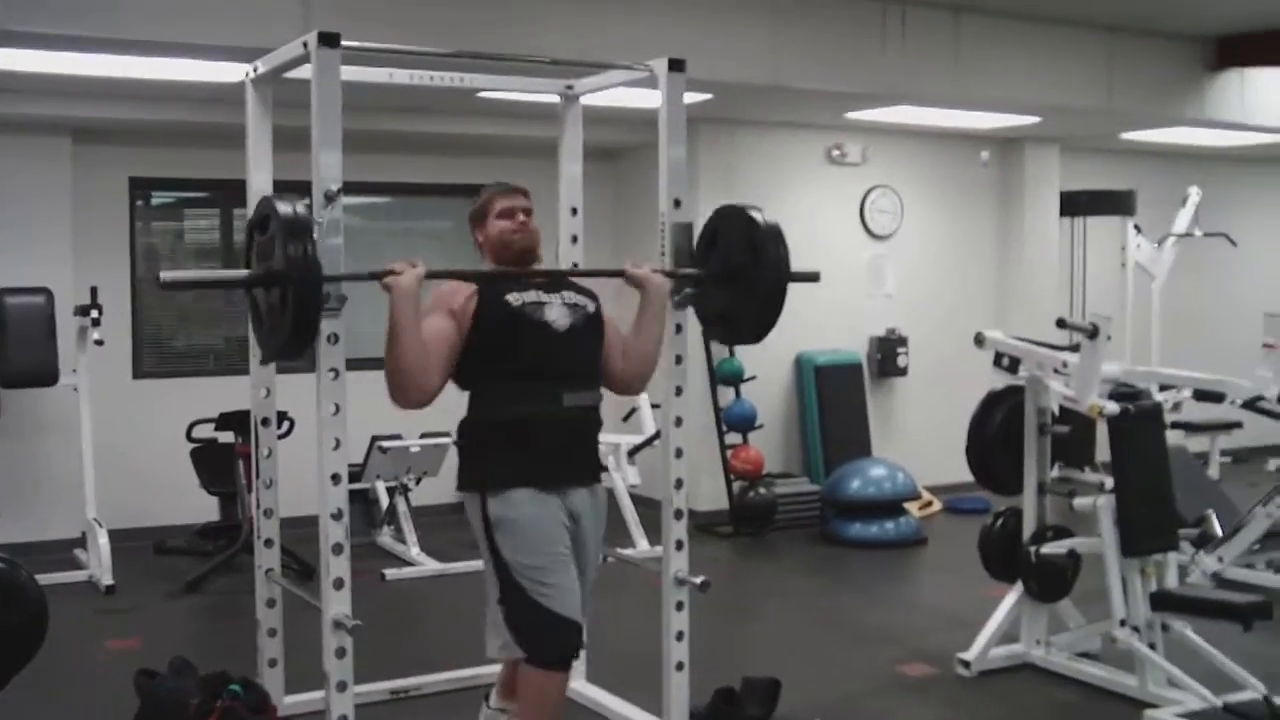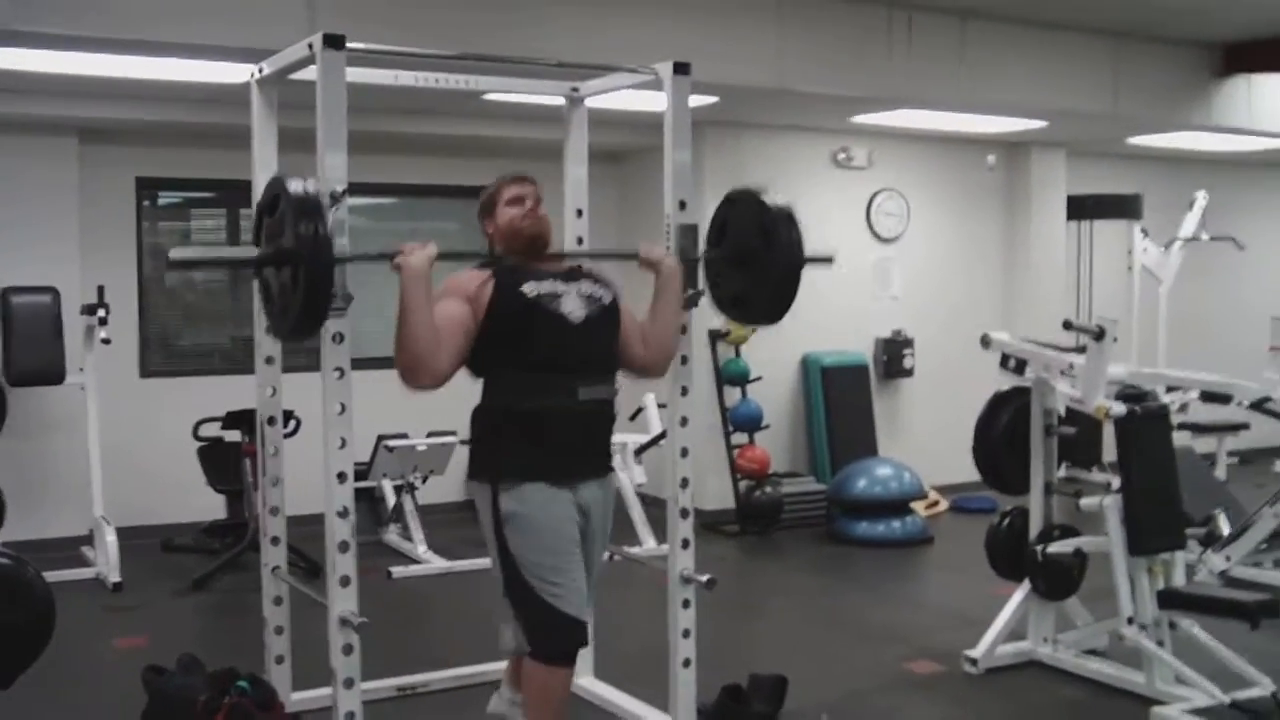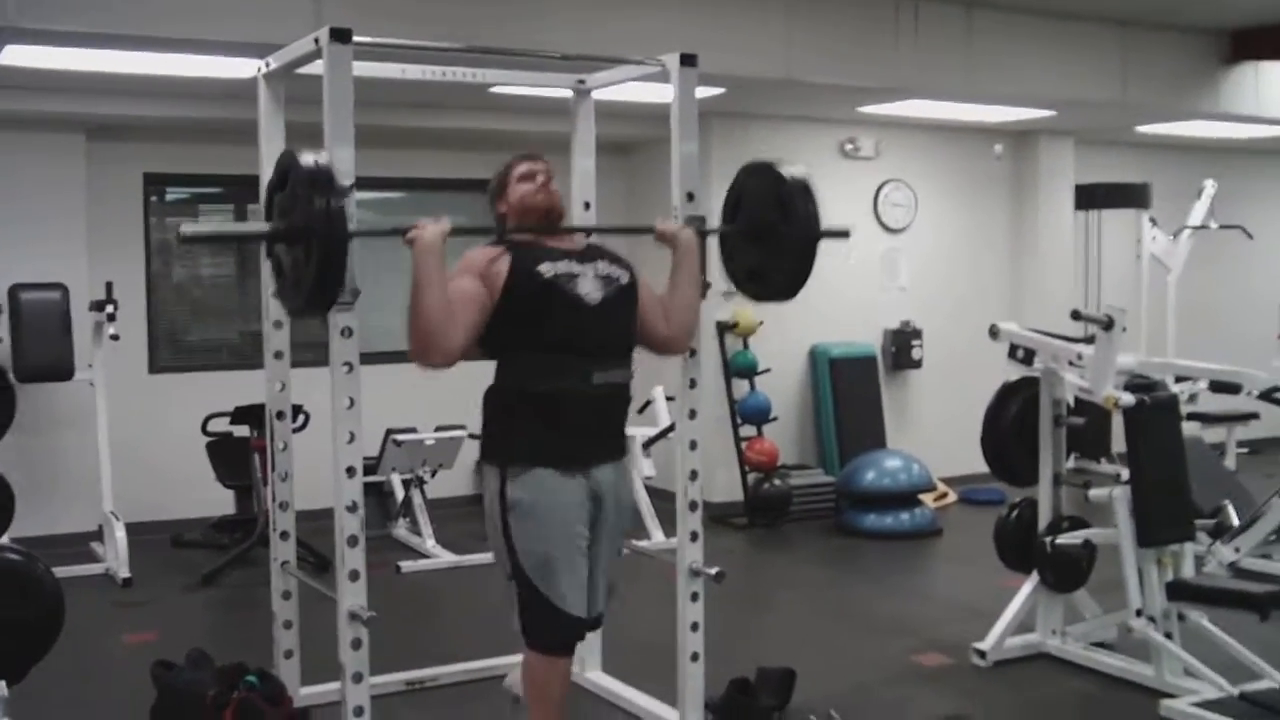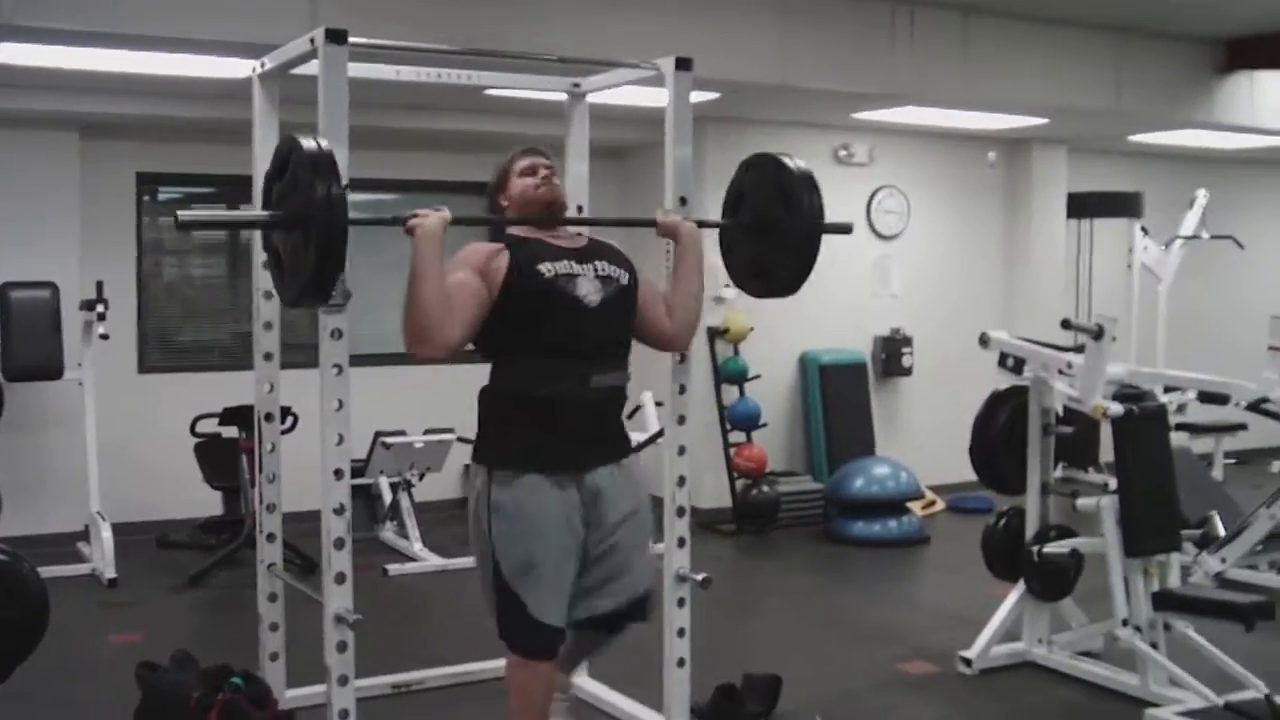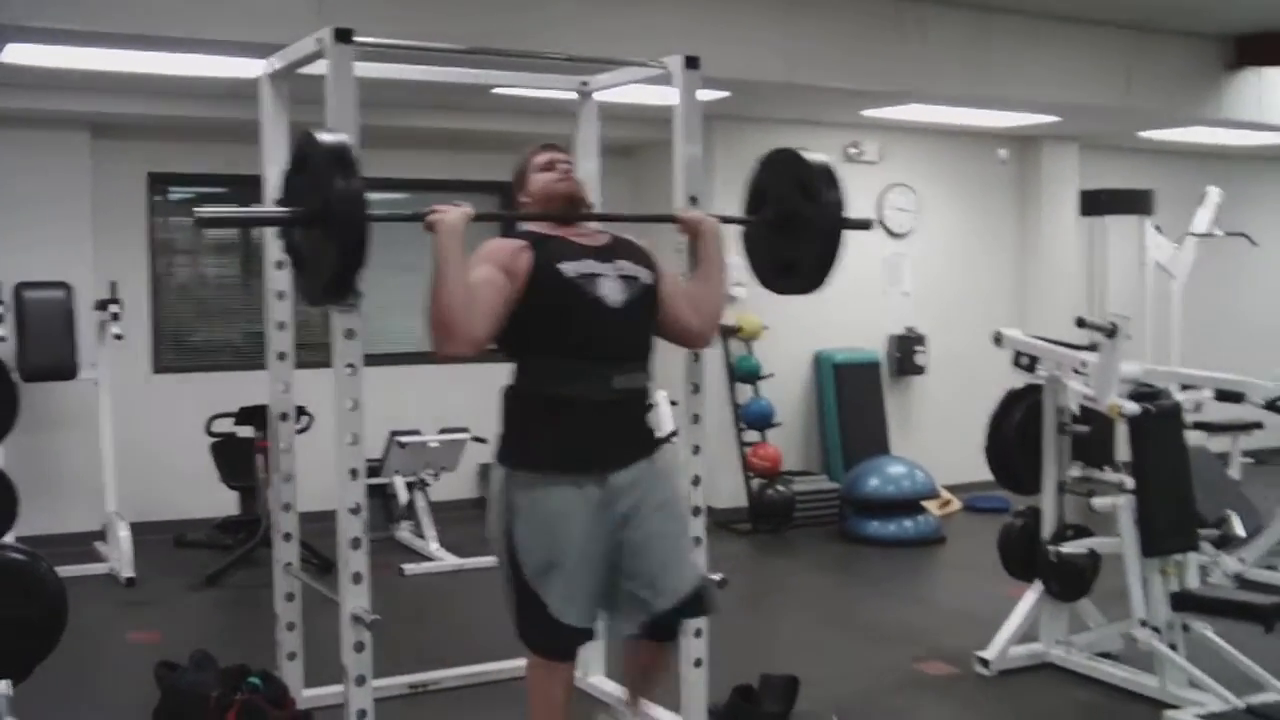
dt=0.1s
person 1, frame 1
left shoulder: (578, 294)
right shoulder: (461, 297)
left elbow: (630, 376)
right elbow: (411, 391)
left wrist: (654, 296)
right wrist: (404, 301)
left hip: (581, 479)
right hip: (508, 482)
left knee: (544, 624)
right knee: (553, 628)
person 1, frame 2
left shoulder: (593, 281)
right shoulder: (478, 285)
left elbow: (652, 359)
right elbow: (422, 372)
left wrist: (668, 278)
right wrist: (415, 282)
left hip: (592, 471)
right hip: (521, 474)
left knee: (554, 615)
right knee: (555, 624)
person 1, frame 3
left shoulder: (610, 260)
right shoulder: (492, 263)
left elbow: (673, 334)
right elbow: (435, 348)
left wrist: (686, 250)
right wrist: (429, 254)
left hip: (606, 454)
right hip: (531, 459)
left knee: (581, 604)
right knee: (556, 614)
person 1, frame 4
left shoulder: (611, 258)
right shoulder: (490, 258)
left elbow: (675, 331)
right elbow: (430, 341)
left wrist: (687, 244)
right wrist: (428, 244)
left hip: (606, 458)
right hip: (527, 465)
left knee: (621, 601)
right knee: (536, 625)
person 1, frame 5
left shoulder: (633, 255)
right shoulder: (512, 255)
left elbow: (698, 326)
right elbow: (456, 338)
left wrist: (708, 238)
right wrist: (450, 238)
left hip: (633, 459)
right hip: (548, 465)
left knee: (669, 605)
right knee: (557, 626)
